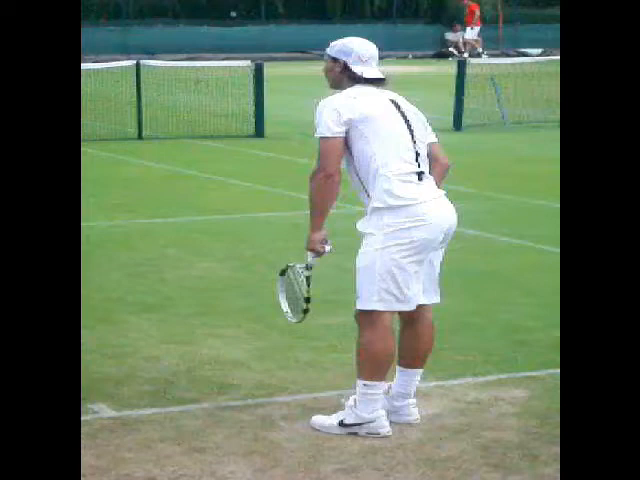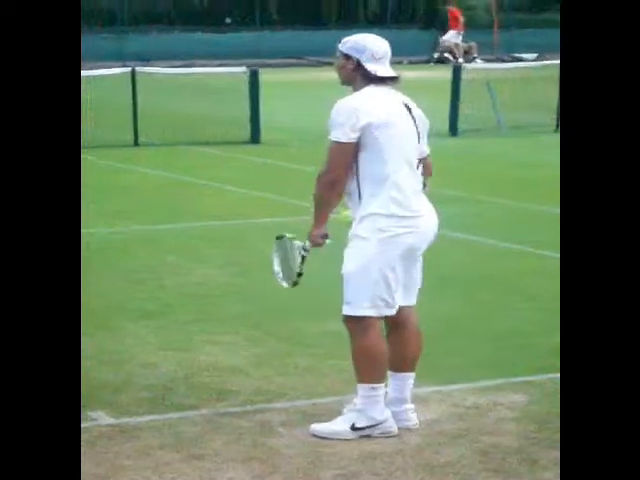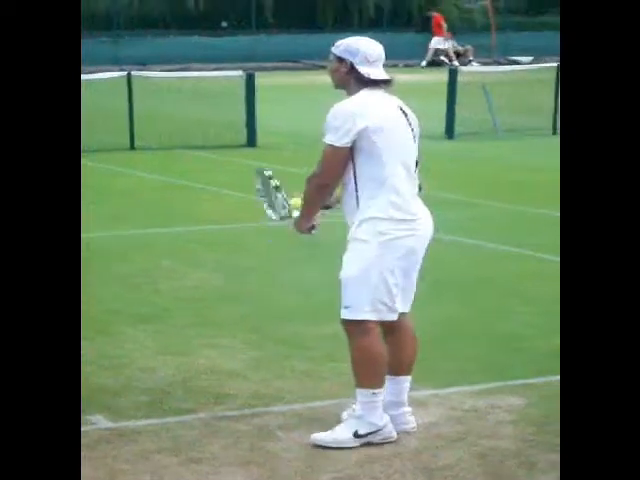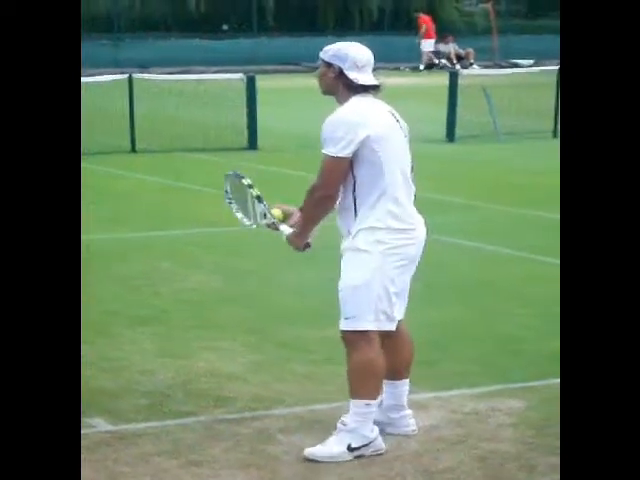
dt=0.3s
person 1, frame 1
left shoulder: (336, 104)
right shoulder: (400, 104)
left elbow: (326, 172)
right elbow: (439, 161)
left wrist: (317, 228)
left hip: (397, 220)
right hip: (436, 213)
left knee: (373, 314)
right knee: (416, 310)
left ankle: (366, 413)
right ankle: (401, 401)
person 1, frame 2
left shoulder: (352, 106)
right shoulder: (408, 106)
left elbow: (334, 176)
left wrist: (319, 223)
left hip: (384, 226)
right hip: (415, 219)
left knee: (362, 317)
right knee: (401, 313)
left ankle: (372, 413)
right ankle: (398, 404)
person 1, frame 3
left shoulder: (348, 111)
right shoulder: (397, 108)
left elbow: (325, 178)
left wrist: (306, 215)
right wrist: (328, 200)
left hip: (382, 230)
right hip: (408, 223)
left knee: (362, 321)
right knee: (396, 317)
left ankle: (371, 419)
right ankle: (396, 407)
person 1, frame 4
left shoulder: (345, 119)
right shoulder: (381, 112)
left elbow: (324, 190)
left wrist: (301, 230)
right wrist: (304, 213)
left hip: (377, 238)
right hip: (398, 231)
left knee: (360, 333)
right knee: (389, 324)
left ankle: (361, 433)
right ankle: (394, 411)
